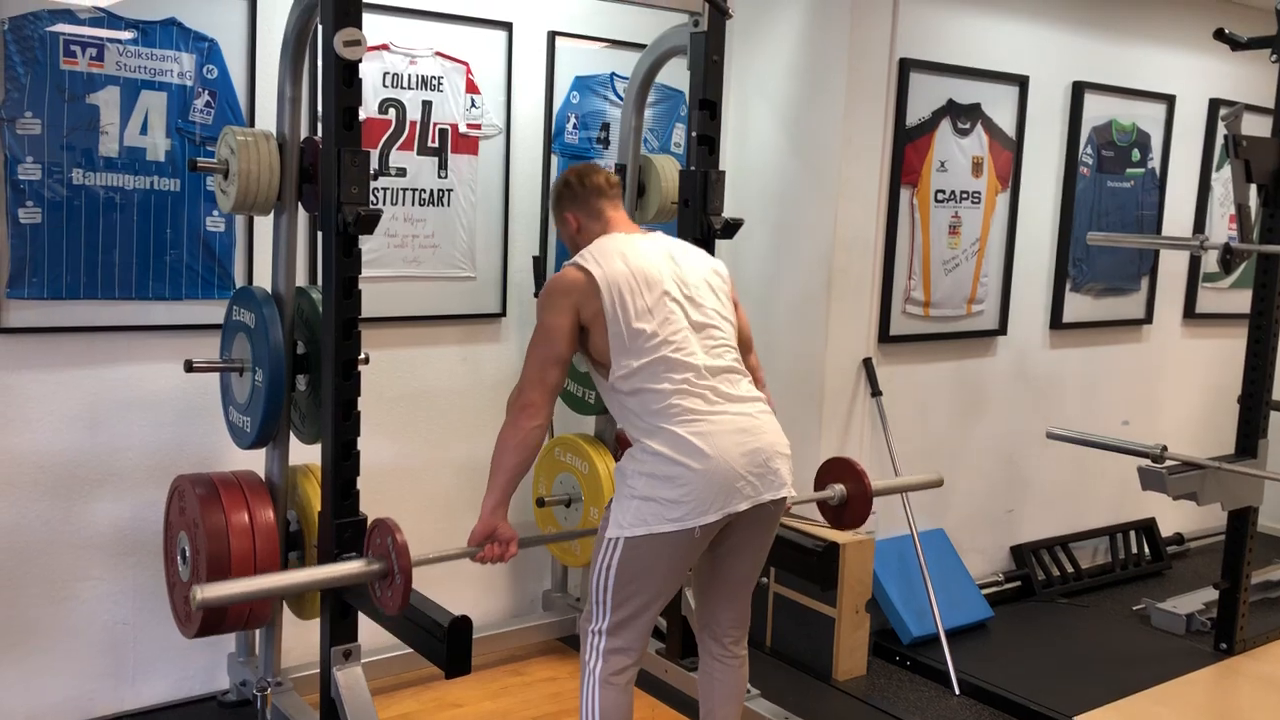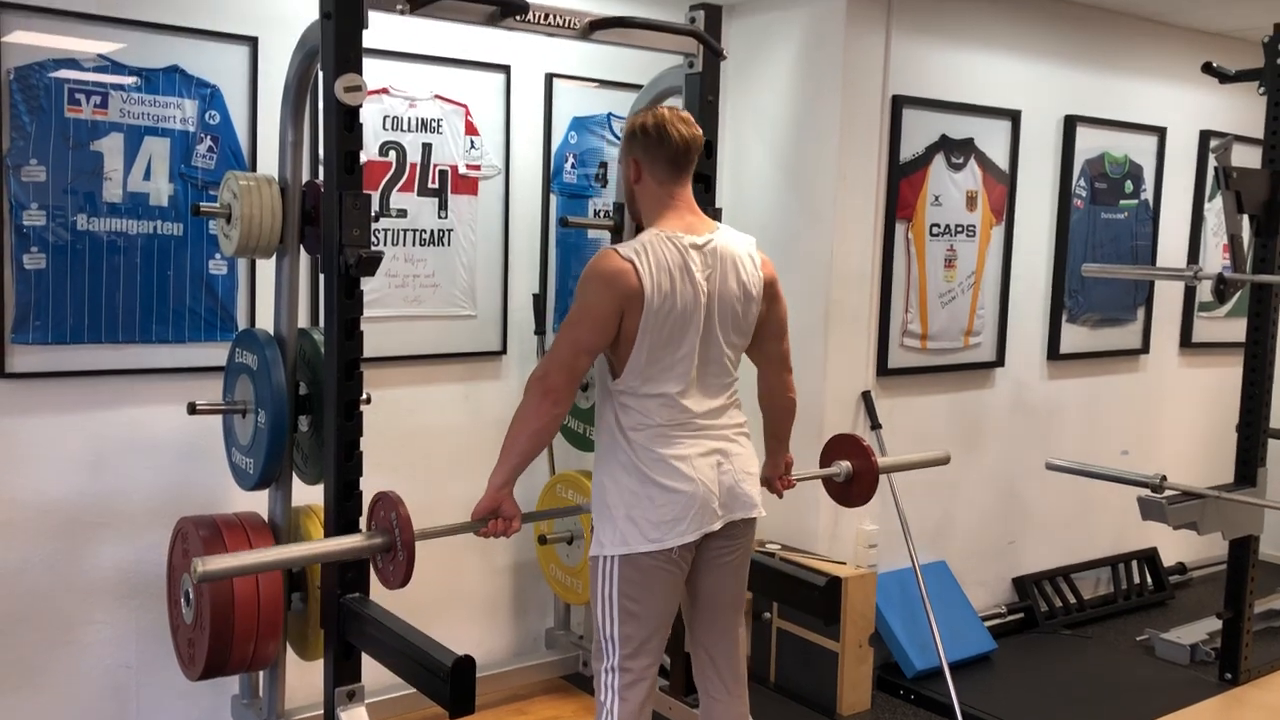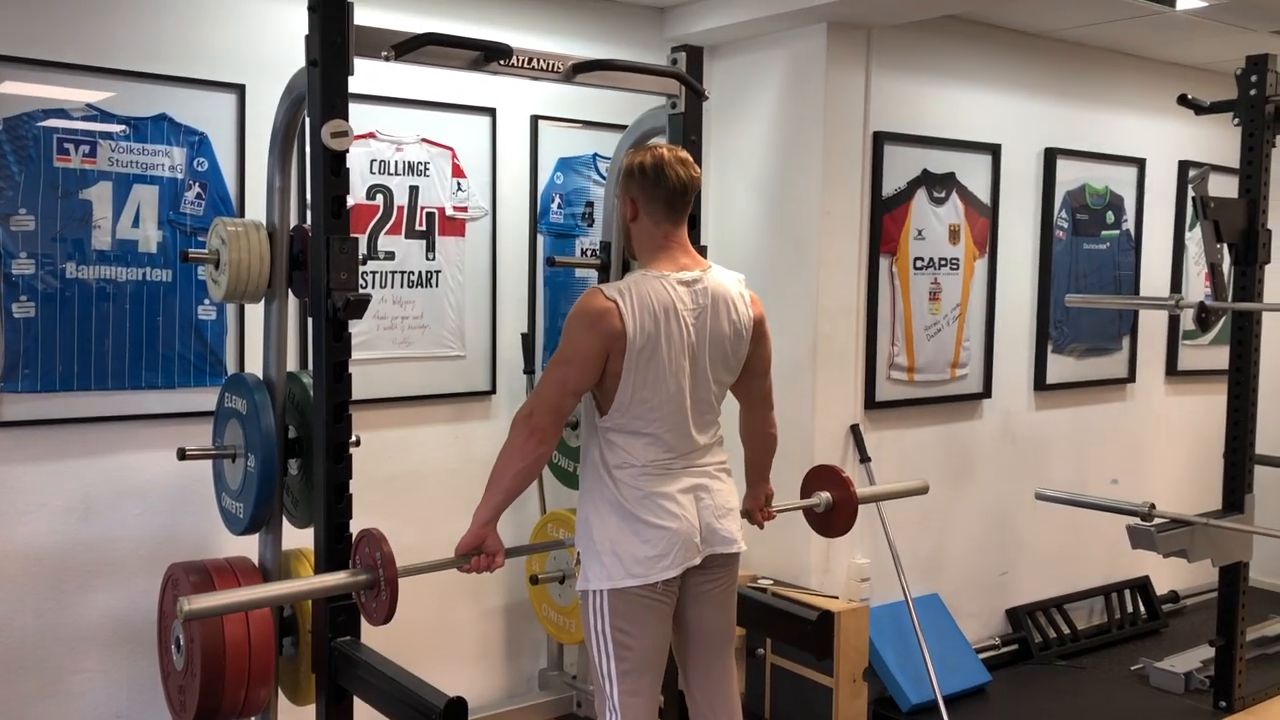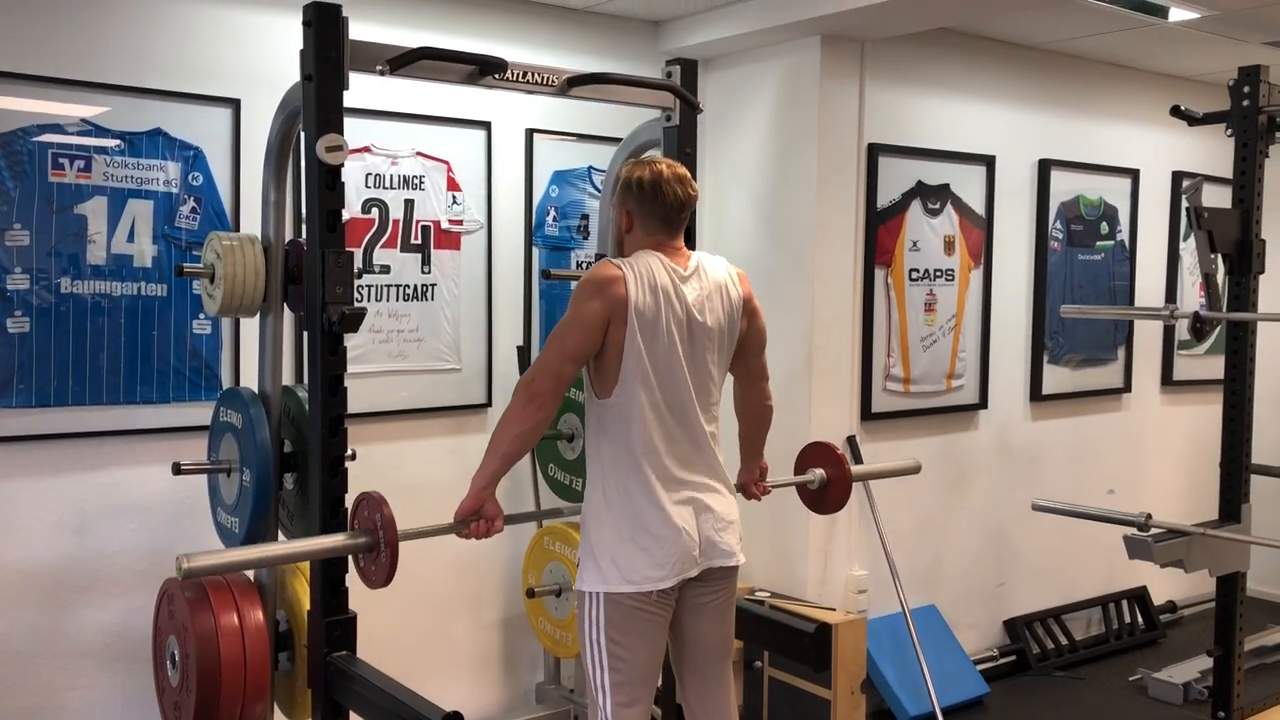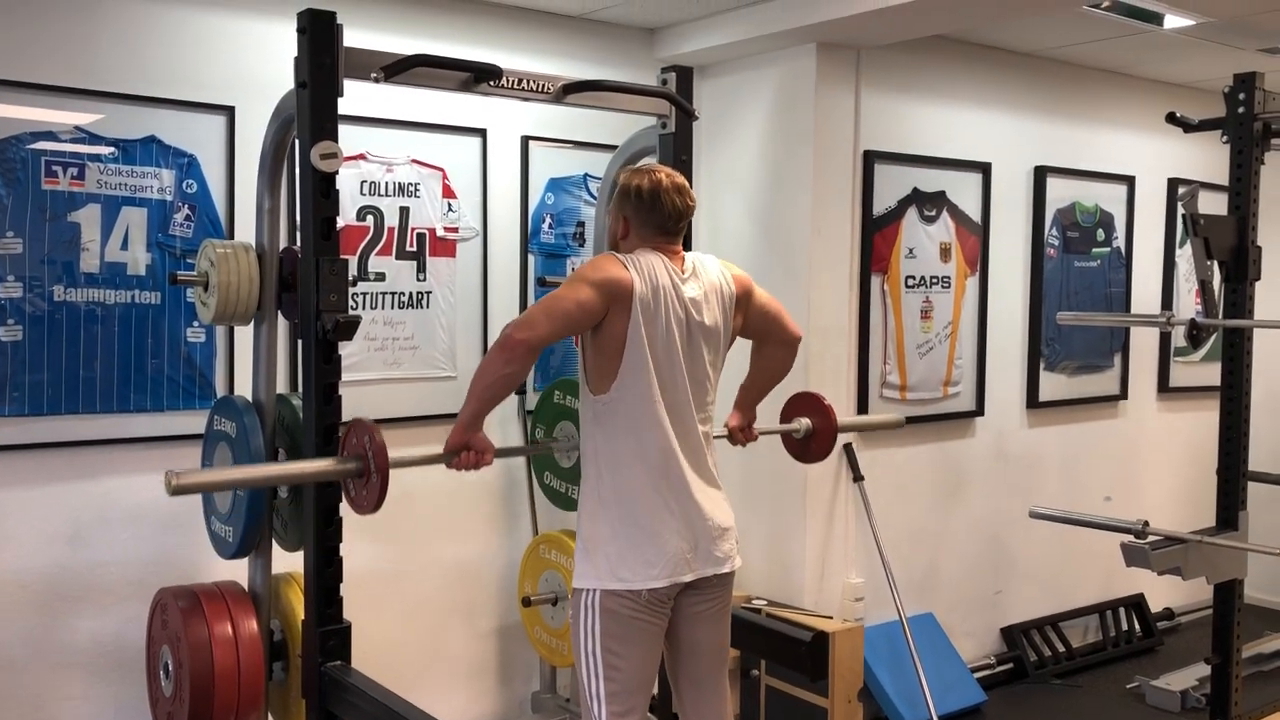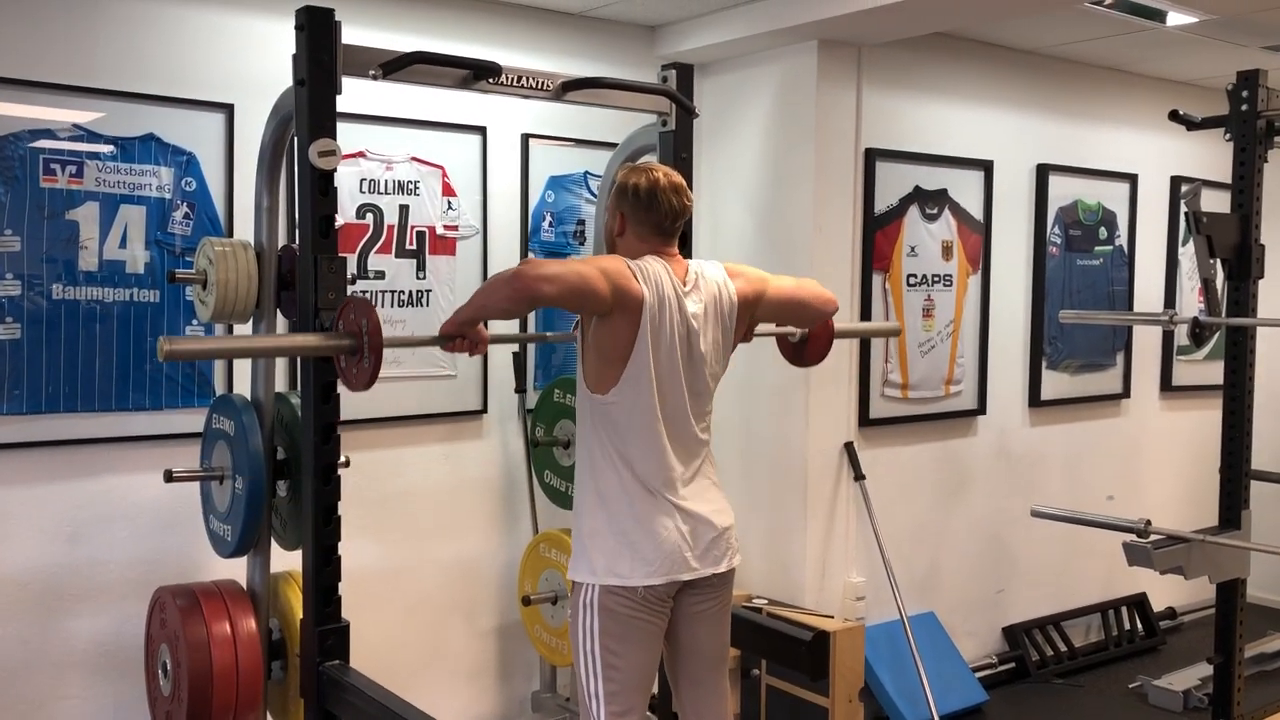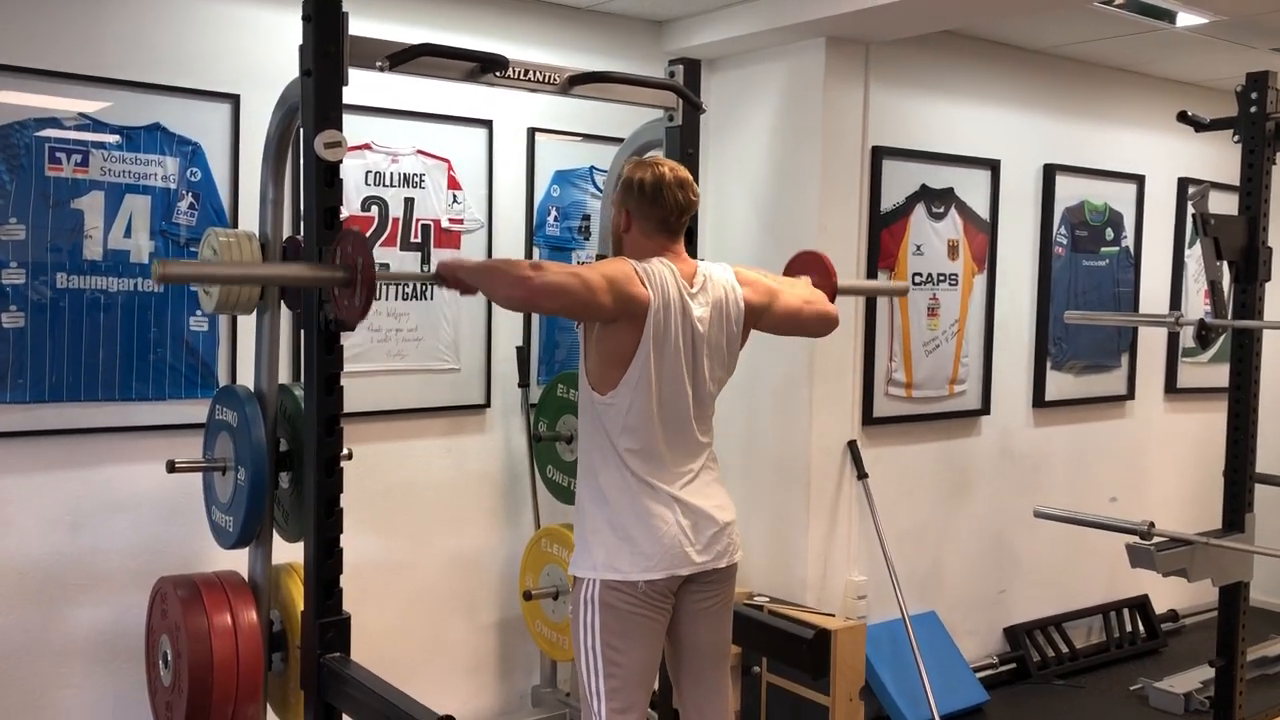
dt=0.7s
person 1, frame 1
left shoulder: (577, 279)
right shoulder: (705, 261)
left elbow: (530, 405)
left wrist: (493, 512)
left hip: (684, 471)
right hip: (765, 457)
left knee: (611, 641)
right knee: (726, 631)
person 1, frame 2
left shoulder: (620, 269)
right shoulder: (754, 262)
left elbow: (552, 388)
right elbow: (778, 376)
left wrist: (499, 487)
right wrist: (777, 457)
left hip: (651, 500)
right hip: (732, 485)
right knee: (723, 662)
person 1, frame 3
left shoulder: (608, 310)
right shoulder: (743, 302)
left elbow: (539, 424)
right elbow: (759, 411)
left wrist: (483, 522)
right wrist: (758, 490)
left hip: (635, 538)
right hip: (714, 523)
person 1, frame 4
left shoulder: (612, 285)
right shoulder: (732, 284)
left elbow: (540, 392)
right elbow: (756, 385)
left wrist: (482, 489)
right wrist: (752, 464)
left hip: (635, 543)
right hip: (714, 530)
person 1, frame 5
left shoulder: (616, 278)
right shoulder: (725, 282)
left elbow: (518, 342)
right elbow: (786, 338)
left wrist: (470, 424)
left hip: (629, 553)
right hip: (710, 541)
person 1, frame 6
left shoulder: (622, 283)
right shoulder: (727, 286)
left elbow: (527, 282)
right elbow: (822, 302)
left wrist: (466, 319)
left hip: (628, 556)
right hip: (708, 541)
person 1, frame 7
left shoulder: (627, 286)
right shoulder: (735, 288)
left elbow: (528, 285)
right elbow: (822, 312)
left wrist: (463, 271)
left hip: (629, 552)
right hip: (711, 538)
